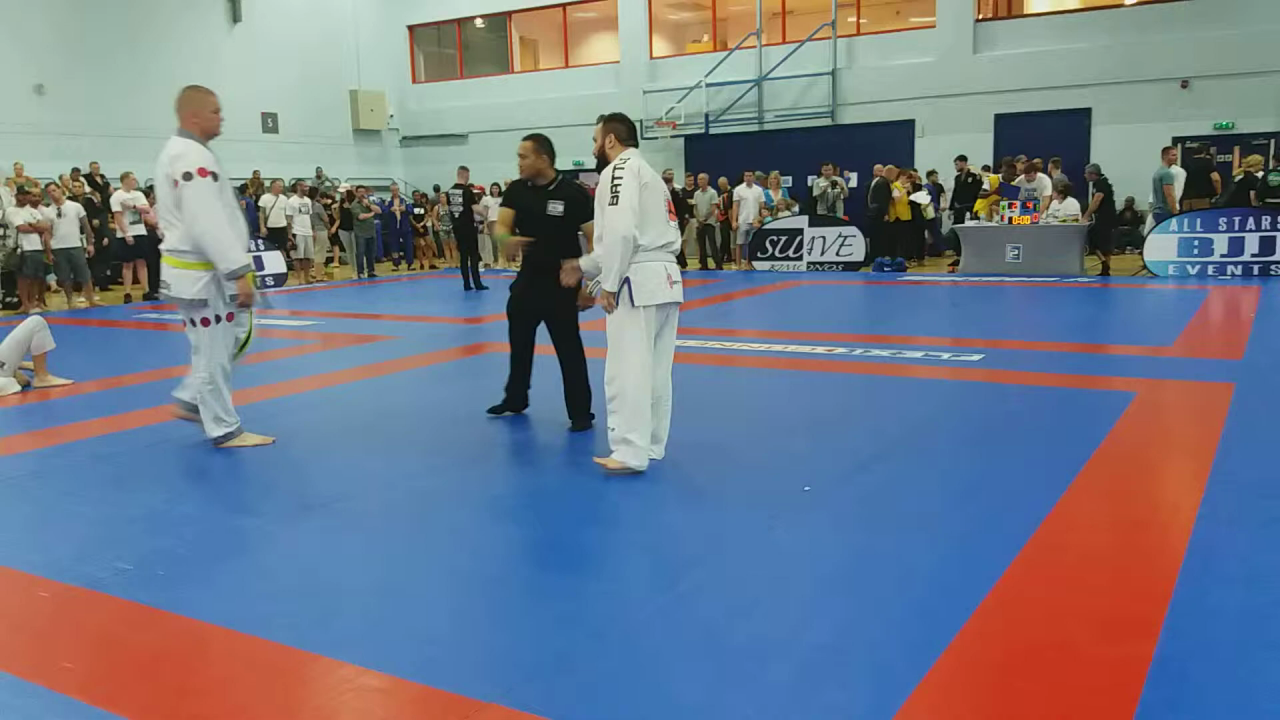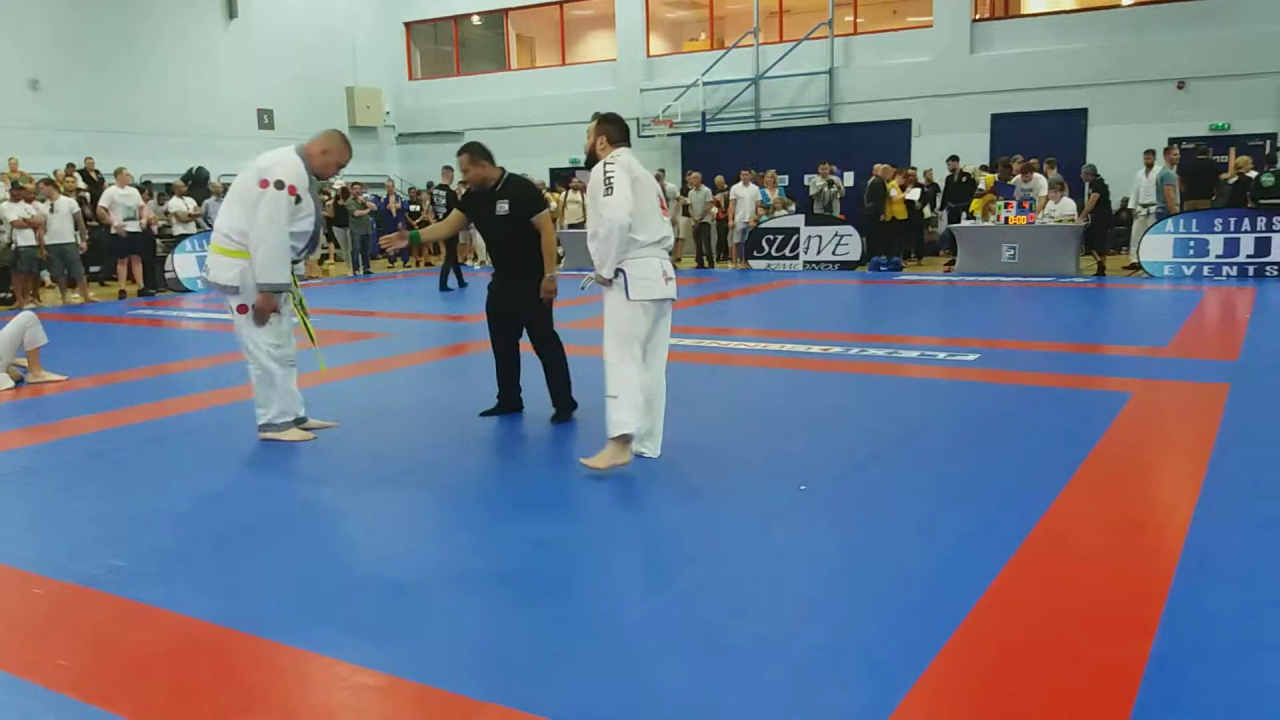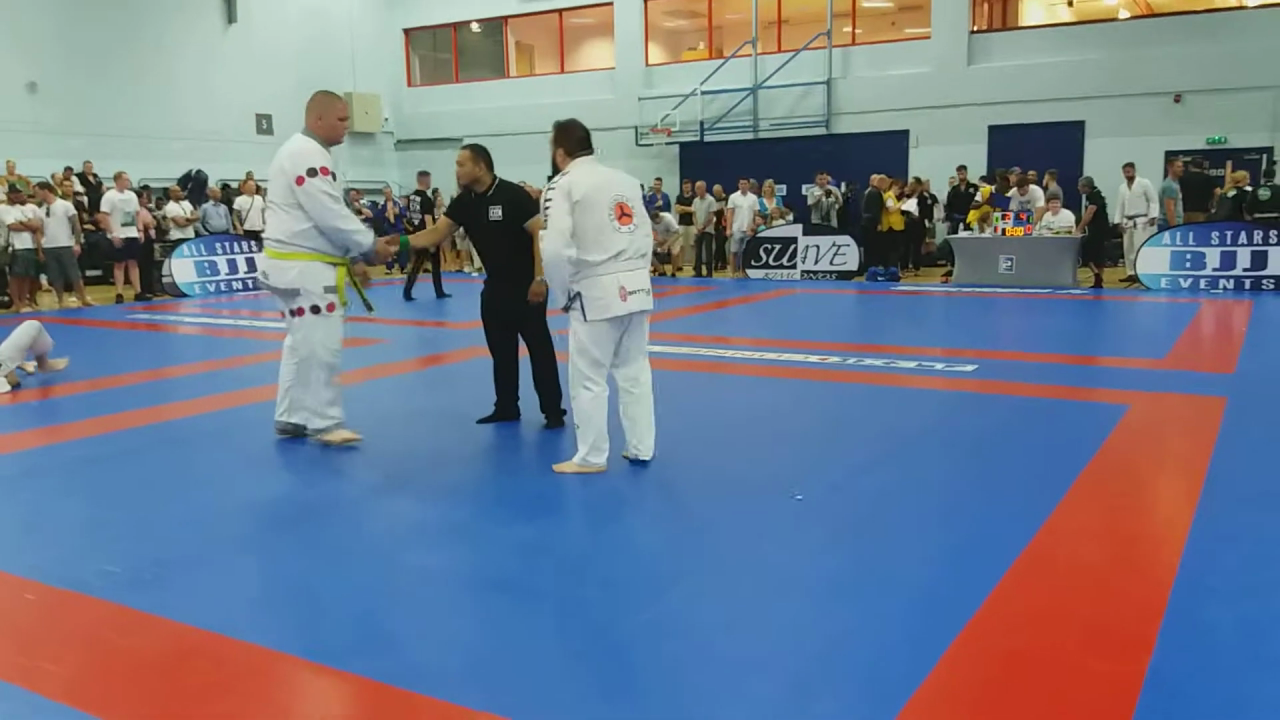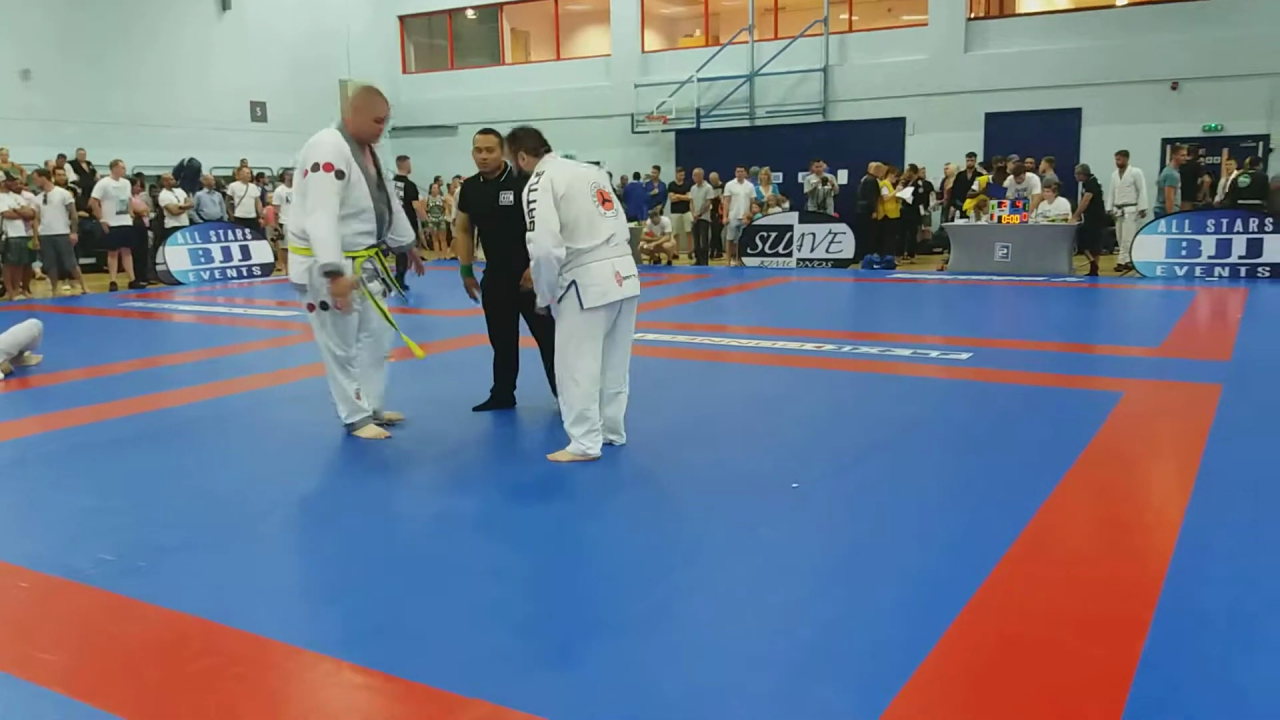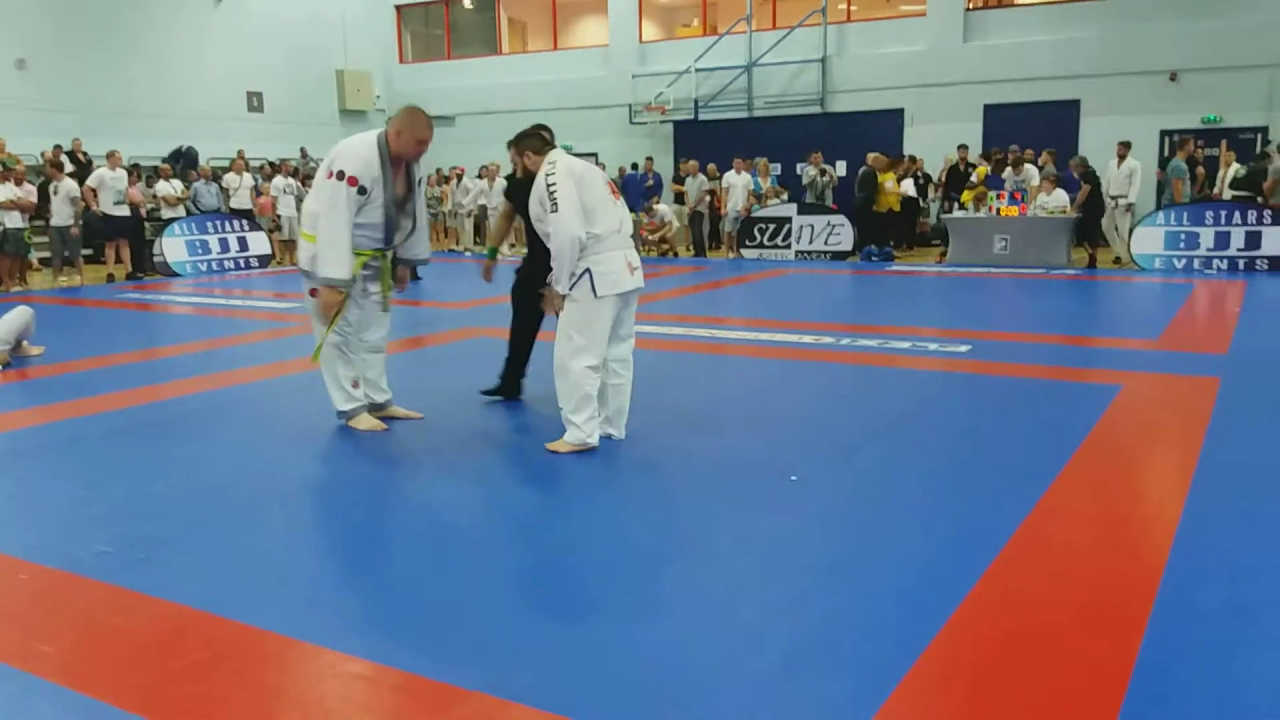
dt=0.5s
person 1, frame 1
left shoulder: (621, 169)
right shoulder: (647, 172)
left elbow: (621, 231)
left wrist: (609, 284)
right wrist: (585, 267)
left hip: (638, 281)
right hip: (665, 278)
left knee: (627, 369)
right knee: (655, 369)
left ankle: (631, 452)
right ankle: (652, 444)
person 1, frame 2
left shoulder: (611, 165)
right shoulder: (638, 170)
left elbow: (616, 218)
left wrist: (604, 269)
left hip: (631, 276)
right hip: (659, 272)
left knee: (622, 358)
right knee: (650, 364)
left ankle: (621, 439)
right ankle: (646, 441)
person 1, frame 3
left shoulder: (561, 186)
right shoulder: (625, 180)
left elbow: (554, 250)
right elbow: (646, 234)
left wrist: (563, 295)
left hip: (596, 292)
right hip: (637, 285)
left knee: (588, 378)
right knee: (634, 371)
left ankle: (592, 457)
right ankle: (641, 446)
person 1, frame 4
left shoulder: (539, 183)
right shoulder: (590, 170)
left elbow: (544, 249)
left wrist: (544, 297)
left hip: (587, 282)
right hip: (624, 273)
left knee: (577, 365)
right knee: (614, 363)
left ankle: (585, 444)
right ankle: (611, 431)
person 1, frame 5
left shoulder: (552, 172)
right shoulder: (579, 167)
left elbow: (567, 233)
left wrist: (559, 285)
right wrist: (563, 280)
left hip: (598, 272)
right hip: (624, 265)
left knee: (574, 355)
right knee: (616, 352)
left ankle: (581, 432)
right ankle: (611, 424)
person 2, frame 1
left shoulder: (181, 151)
right shoulder: (192, 157)
right elbow: (207, 225)
left wrist: (234, 269)
right wrist: (239, 273)
left hip: (208, 270)
right hip: (203, 275)
left knee: (227, 344)
right knee: (214, 354)
left ankle: (191, 399)
right ankle: (224, 429)
person 2, frame 2
left shoulder: (297, 172)
right shoulder: (287, 171)
right elbow: (268, 233)
left wrist: (276, 282)
right wrist: (268, 288)
left hip: (261, 265)
right hip: (243, 265)
left knee: (281, 343)
right knee: (267, 346)
left ankle: (290, 414)
right ankle: (275, 421)
person 2, frame 3
left shoulder: (310, 152)
right shoulder: (307, 154)
left elbow: (330, 215)
right elbow: (331, 216)
left wrist: (353, 259)
right wrist: (372, 246)
left hip: (310, 266)
right hip: (302, 268)
left knee: (304, 346)
right knee: (322, 346)
left ankle: (290, 418)
right ankle: (326, 422)
person 2, frame 4
left shoulder: (364, 149)
right shoulder: (326, 151)
left elbow: (385, 200)
right elbow: (320, 217)
left wrist: (406, 243)
right wrist: (334, 272)
left hip: (361, 259)
right hip: (325, 264)
left knee: (378, 334)
right knee: (340, 344)
left ankle: (373, 406)
right ankle: (356, 416)
person 2, frame 5
left shoulder: (407, 163)
right shoulder: (355, 158)
left elbow: (414, 214)
right elbow: (334, 223)
left wrist: (407, 261)
right wrist: (333, 282)
left hip: (371, 258)
right hip: (331, 254)
left knee: (373, 331)
right knee: (339, 333)
left ankle: (377, 401)
right ankle: (353, 408)
person 3, frame 1
left shoulder: (572, 194)
right shoulder: (517, 190)
left elbow: (595, 239)
right elbow: (501, 224)
right wrist: (508, 238)
left hip: (561, 284)
right hip: (528, 279)
left knee: (569, 349)
right knee: (519, 343)
left ankle: (580, 413)
right ankle: (515, 399)
person 3, frame 2
left shoulder: (522, 190)
right shoulder: (473, 196)
left elbow: (547, 230)
right elbow: (447, 227)
left wrist: (550, 275)
right wrist: (412, 237)
left hip: (532, 280)
right hip: (503, 280)
left knee: (545, 341)
right knee: (502, 343)
left ankle: (564, 403)
right ankle: (509, 400)
person 3, frame 3
left shoulder: (514, 195)
right shoulder: (464, 201)
left elbow: (540, 234)
right elbow: (438, 234)
left wrist: (540, 279)
left hip: (525, 285)
right hip: (495, 286)
left knee: (539, 346)
right knee: (501, 350)
left ankle: (553, 410)
right ankle: (506, 407)
person 3, frame 4
left shoulder: (523, 183)
right shoulder: (470, 188)
right elbow: (463, 230)
right wrist: (466, 270)
left hip: (528, 274)
right hip: (495, 276)
left knee: (545, 333)
right knee: (501, 339)
right ankle: (502, 395)
person 3, frame 5
right shoulder: (517, 179)
right elbow: (506, 215)
right wrist: (491, 252)
right hip: (536, 263)
right knee: (522, 326)
right ankle: (511, 382)
